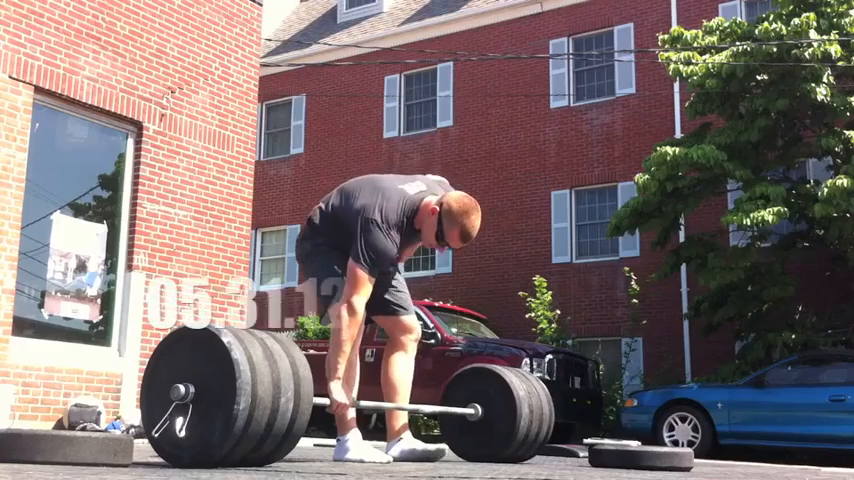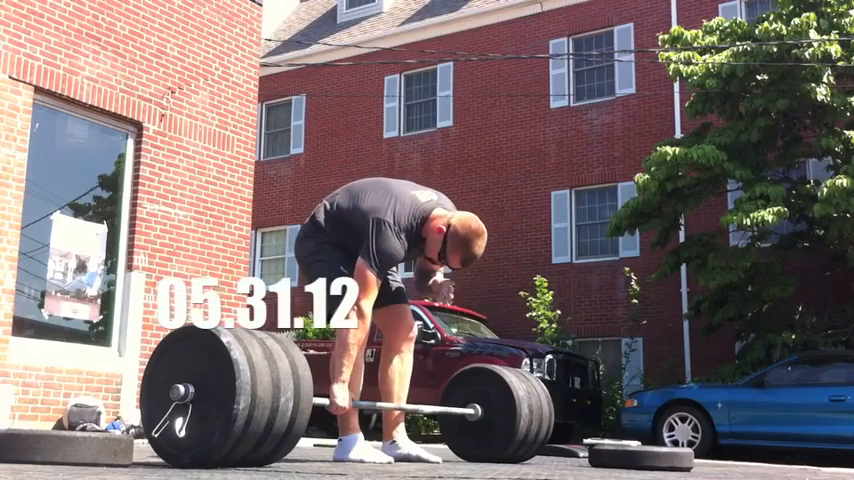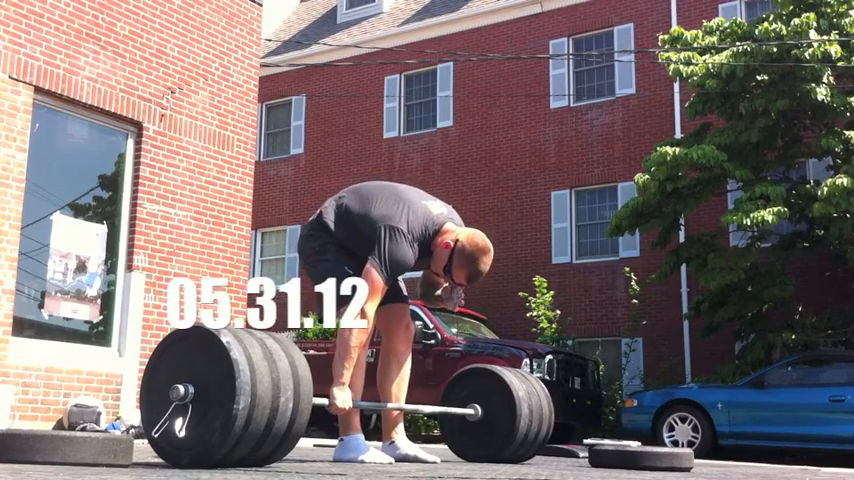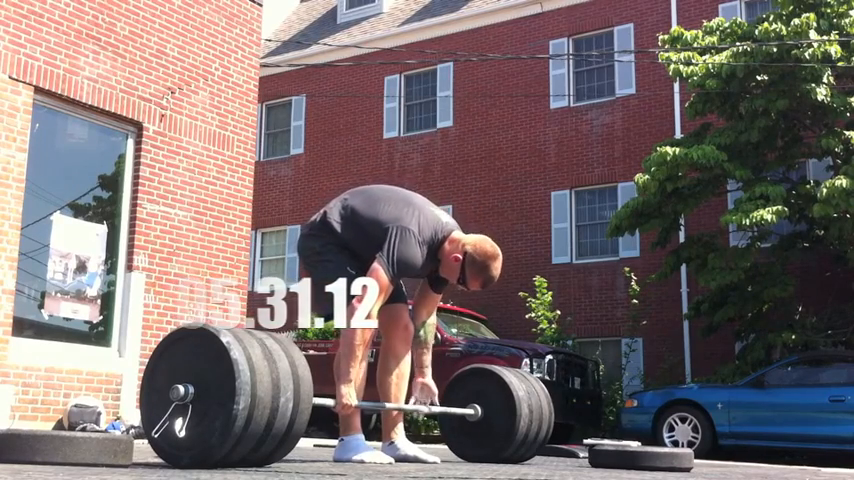
dt=0.7s
person 1, frame 1
left shoulder: (445, 198)
right shoulder: (382, 226)
right elbow: (353, 305)
left wrist: (409, 246)
right wrist: (336, 380)
left hip: (367, 252)
right hip: (324, 243)
left knee: (408, 332)
right knee: (349, 322)
left ankle: (398, 438)
right ankle: (348, 440)
person 1, frame 2
left shoulder: (451, 220)
right shoulder: (391, 232)
left elbow: (422, 280)
right elbow: (360, 308)
left wrist: (437, 284)
right wrist: (339, 383)
left hip: (362, 246)
right hip: (323, 242)
left knee: (404, 331)
right knee: (353, 321)
left ankle: (395, 440)
right ankle: (349, 441)
person 1, frame 3
left shoulder: (457, 234)
right shoulder: (401, 240)
left elbow: (427, 291)
right elbow: (363, 311)
left wrist: (445, 296)
right wrist: (340, 385)
left hip: (364, 245)
right hip: (326, 240)
left knee: (402, 331)
right knee: (361, 323)
left ankle: (394, 440)
right ankle: (350, 441)
person 1, frame 4
left shoulder: (449, 247)
right shoulder: (411, 245)
left elbow: (423, 315)
right elbow: (363, 308)
left wrist: (423, 374)
right wrist: (346, 384)
left hip: (364, 249)
right hip: (326, 241)
left knee: (401, 330)
right knee: (364, 325)
left ankle: (394, 441)
right ankle: (350, 441)
